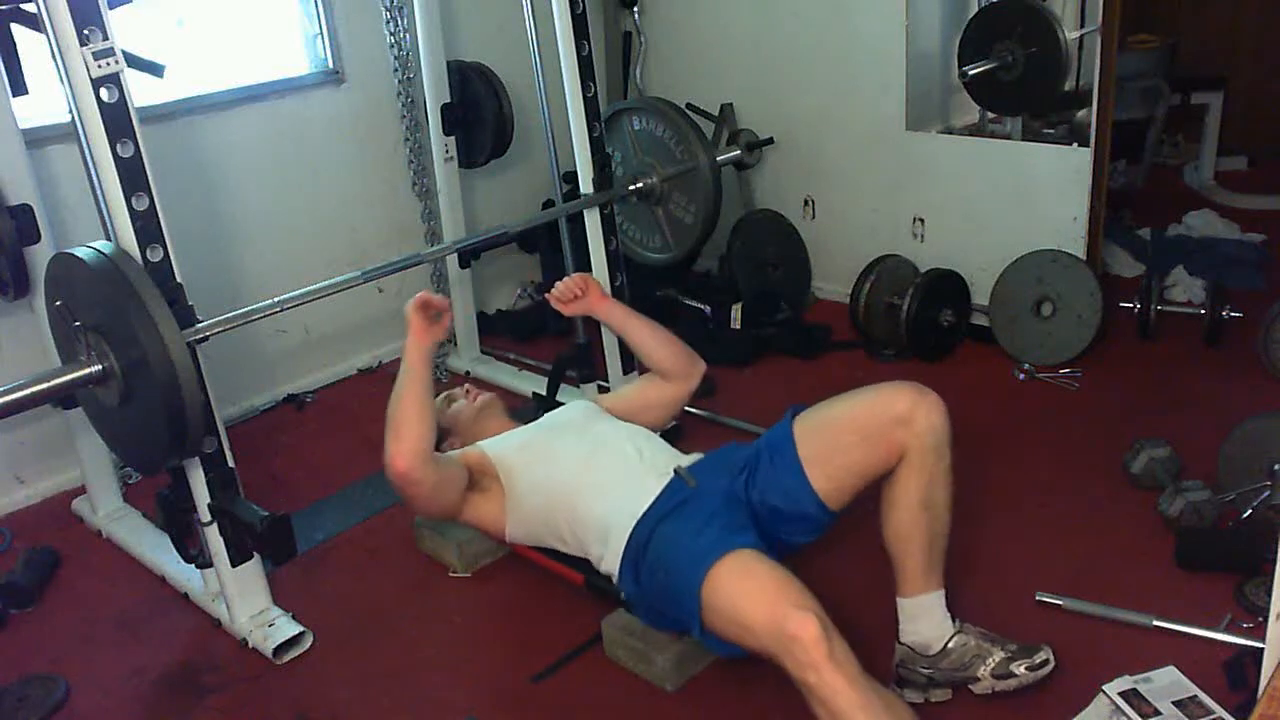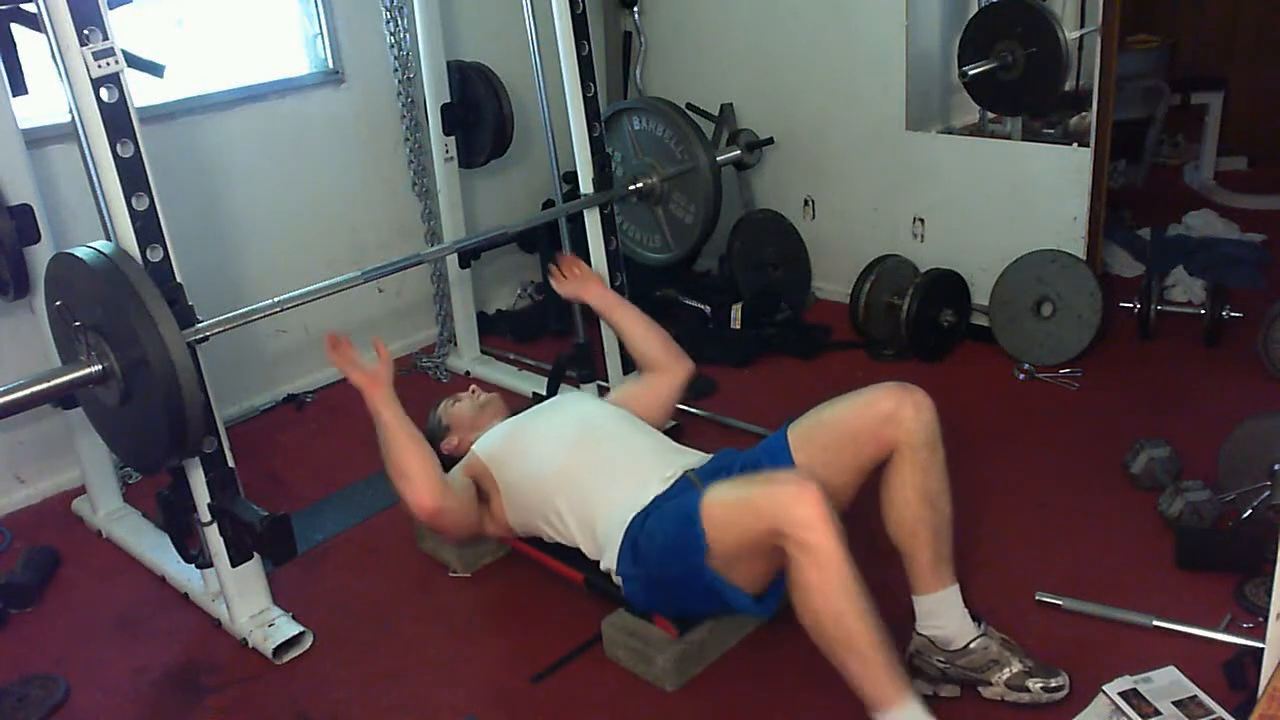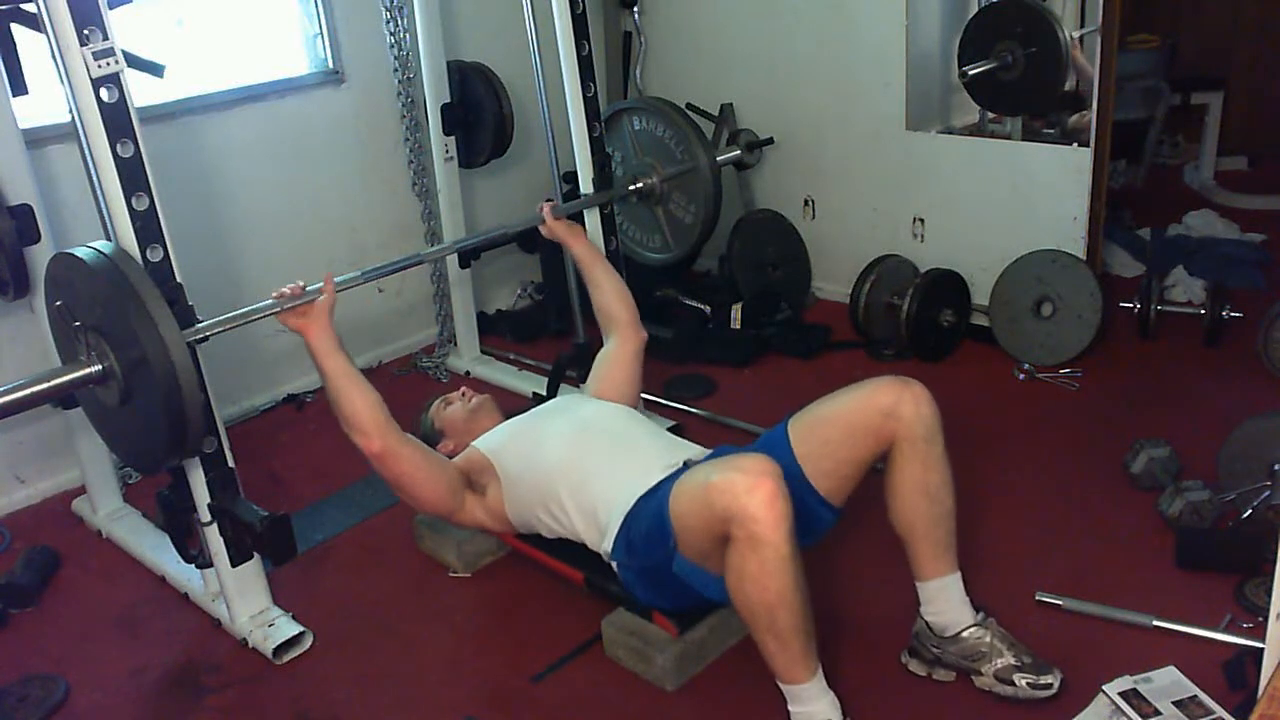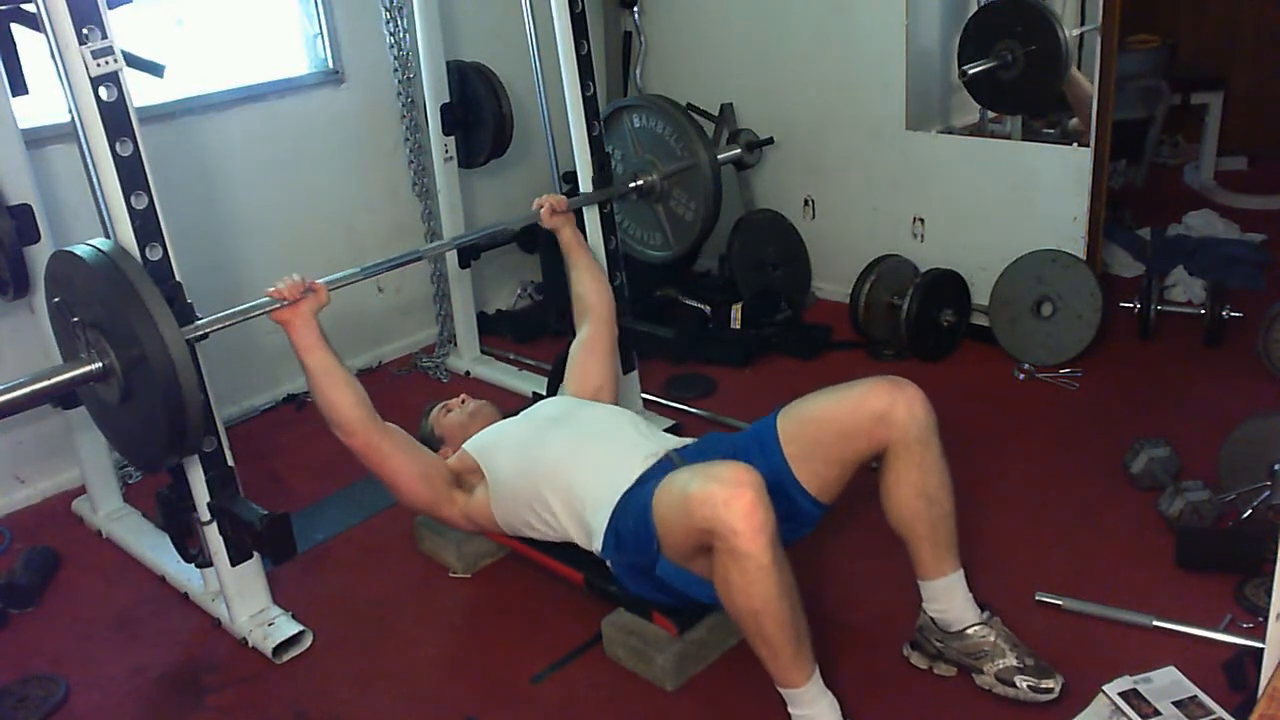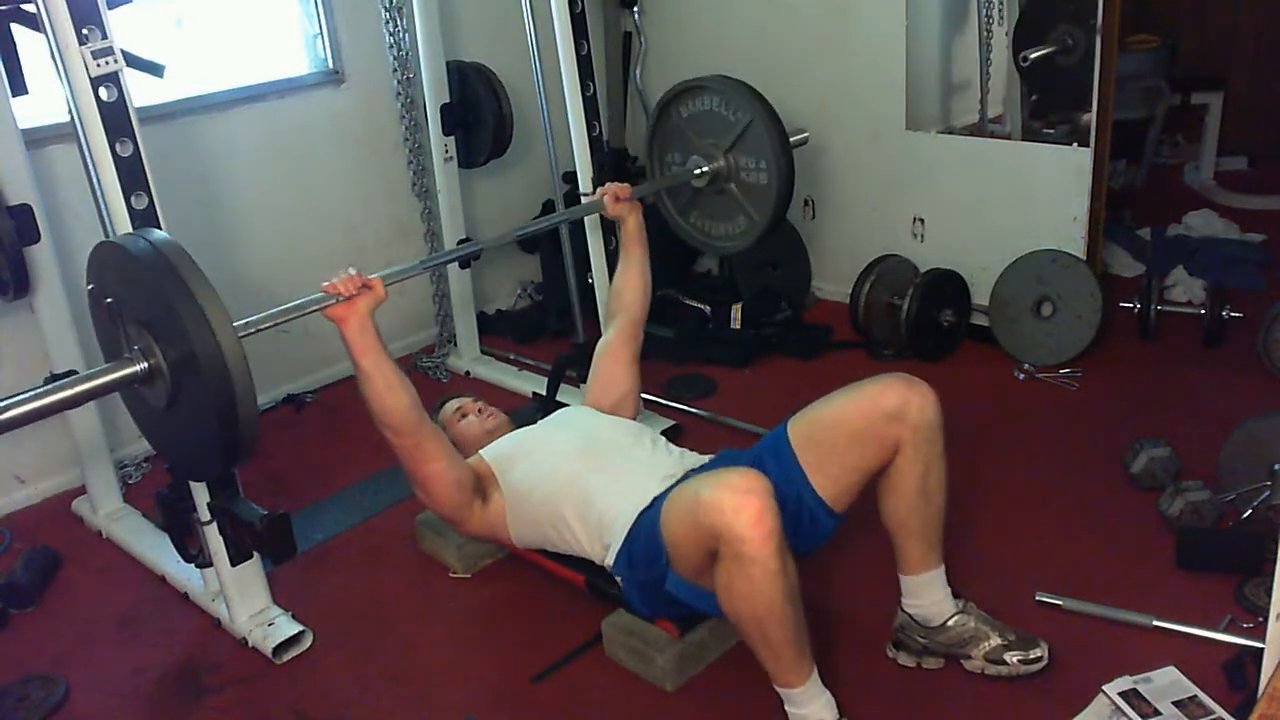
dt=1s
person 1, frame 1
left shoulder: (579, 410)
right shoulder: (474, 471)
left elbow: (686, 373)
right elbow: (407, 468)
left wrist: (602, 306)
right wrist: (420, 351)
left hip: (725, 477)
right hip: (657, 534)
left knee: (912, 410)
right knee: (804, 635)
left ankle: (929, 646)
person 1, frame 2
left shoulder: (578, 408)
right shoulder: (476, 476)
left elbow: (673, 369)
right elbow: (428, 501)
left wrist: (595, 294)
right wrist: (382, 398)
left hip: (715, 476)
right hip: (654, 543)
left knee: (901, 410)
right knee: (802, 507)
left ankle: (945, 639)
person 1, frame 3
left shoulder: (574, 407)
right shoulder: (471, 483)
left elbow: (627, 333)
right elbow: (381, 440)
left wrist: (577, 242)
right wrist: (320, 335)
left hip: (718, 478)
right hip: (652, 530)
left knee: (902, 403)
right knee: (754, 487)
left ankle: (947, 627)
person 1, frame 4
left shoulder: (567, 408)
right shoulder: (461, 483)
left elbow: (597, 324)
right elbow: (363, 432)
left wrist: (568, 234)
right wrist: (302, 329)
left hip: (706, 457)
right hip: (638, 518)
left knee: (897, 405)
right knee: (736, 498)
left ankle: (952, 622)
person 1, frame 5
left shoulder: (584, 414)
right shoulder: (476, 489)
left elbow: (624, 329)
right elbow: (405, 432)
left wrist: (631, 223)
right wrist: (357, 325)
left hip: (719, 481)
right hip: (651, 539)
left knee: (905, 403)
right knee: (742, 505)
left ankle: (930, 619)
